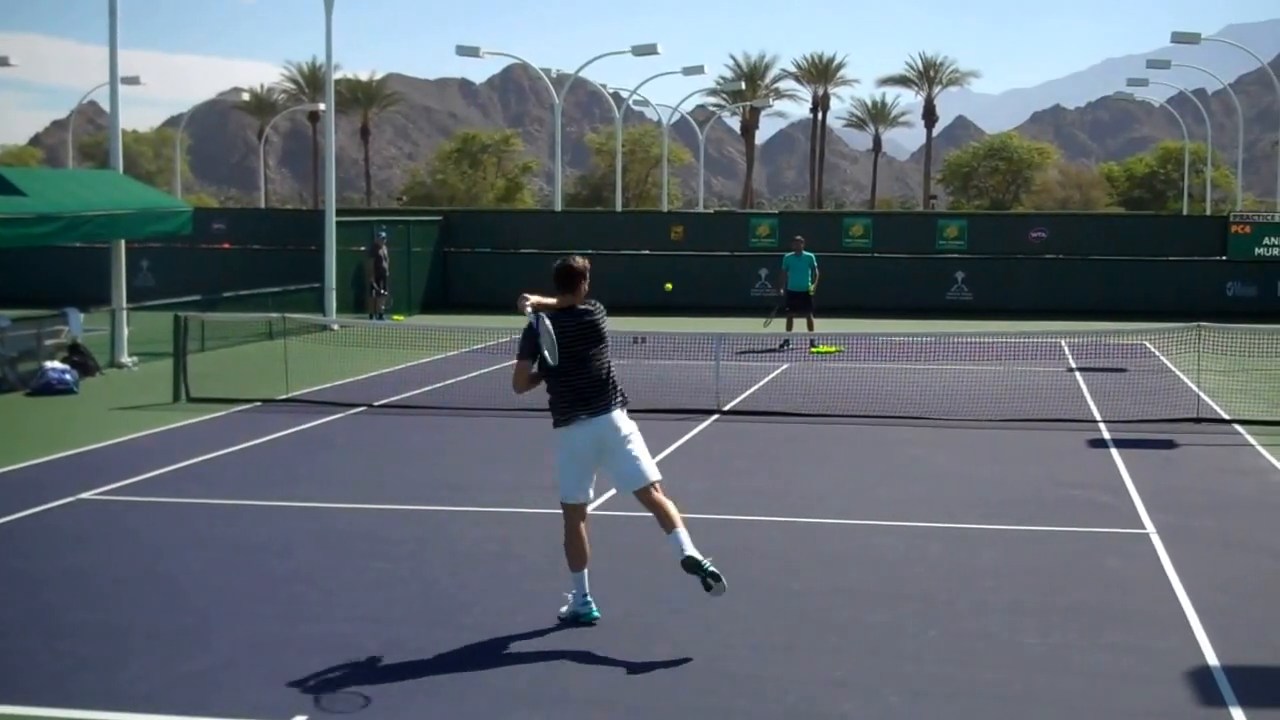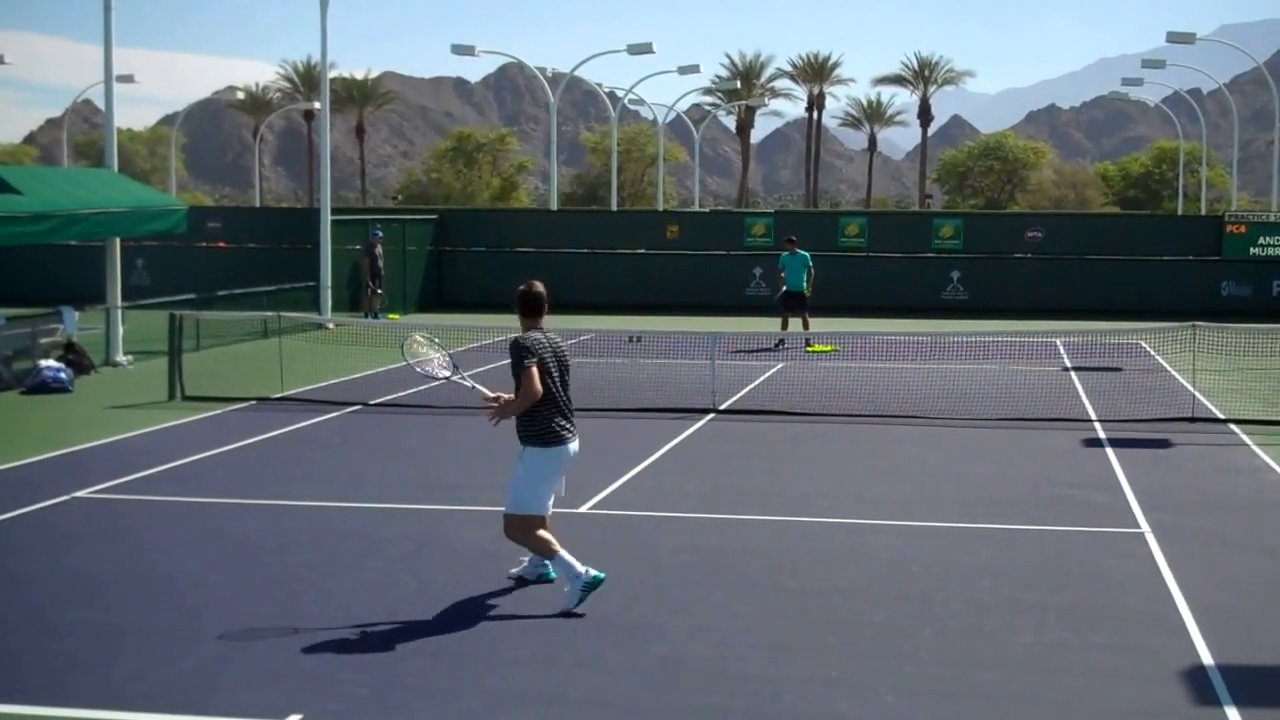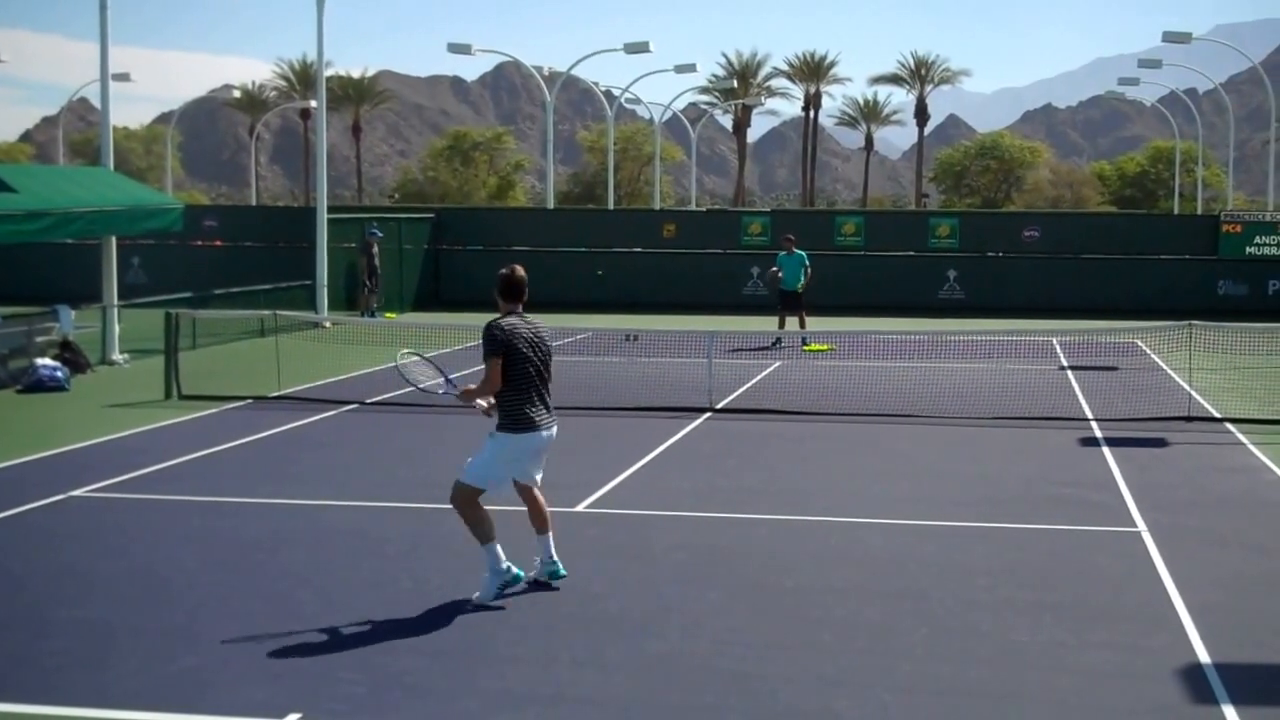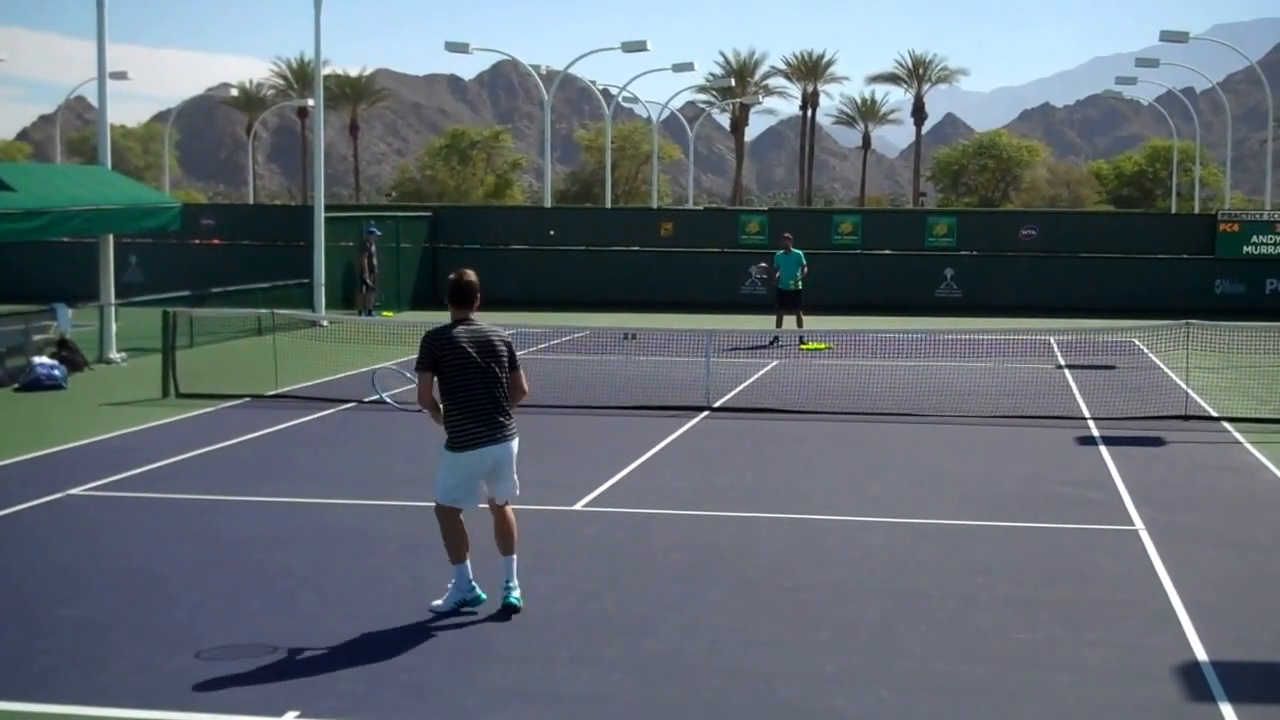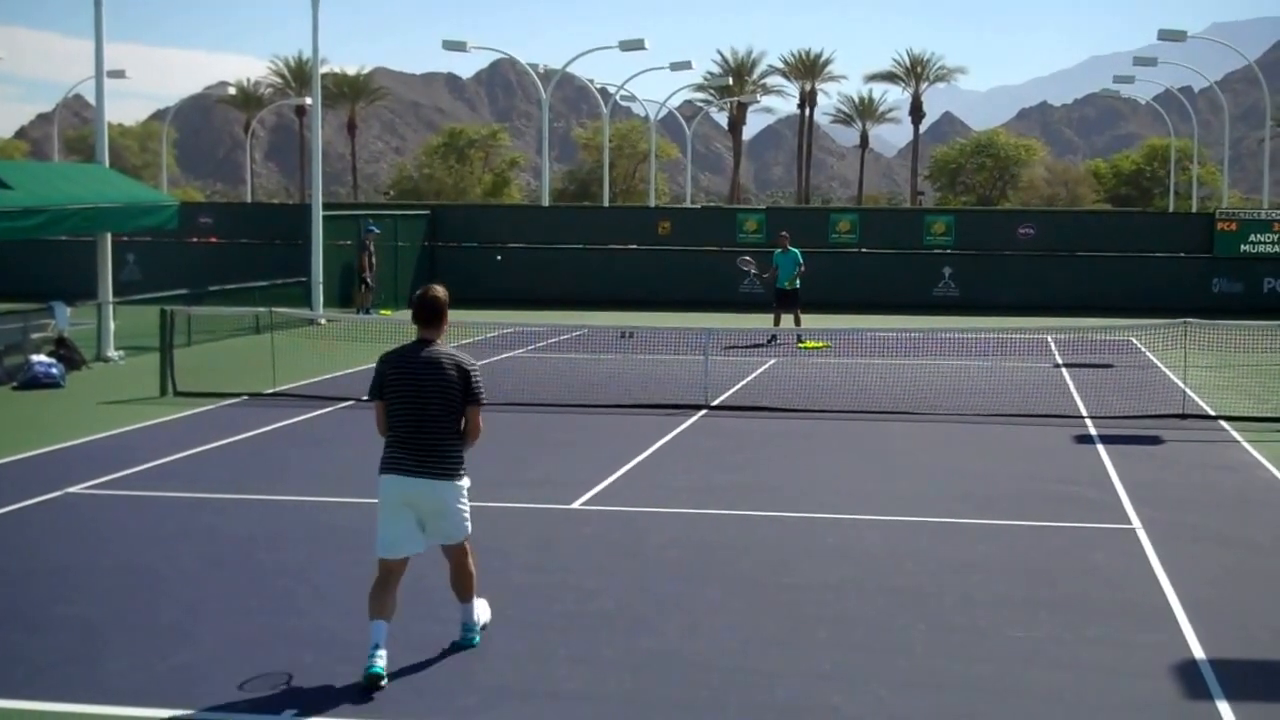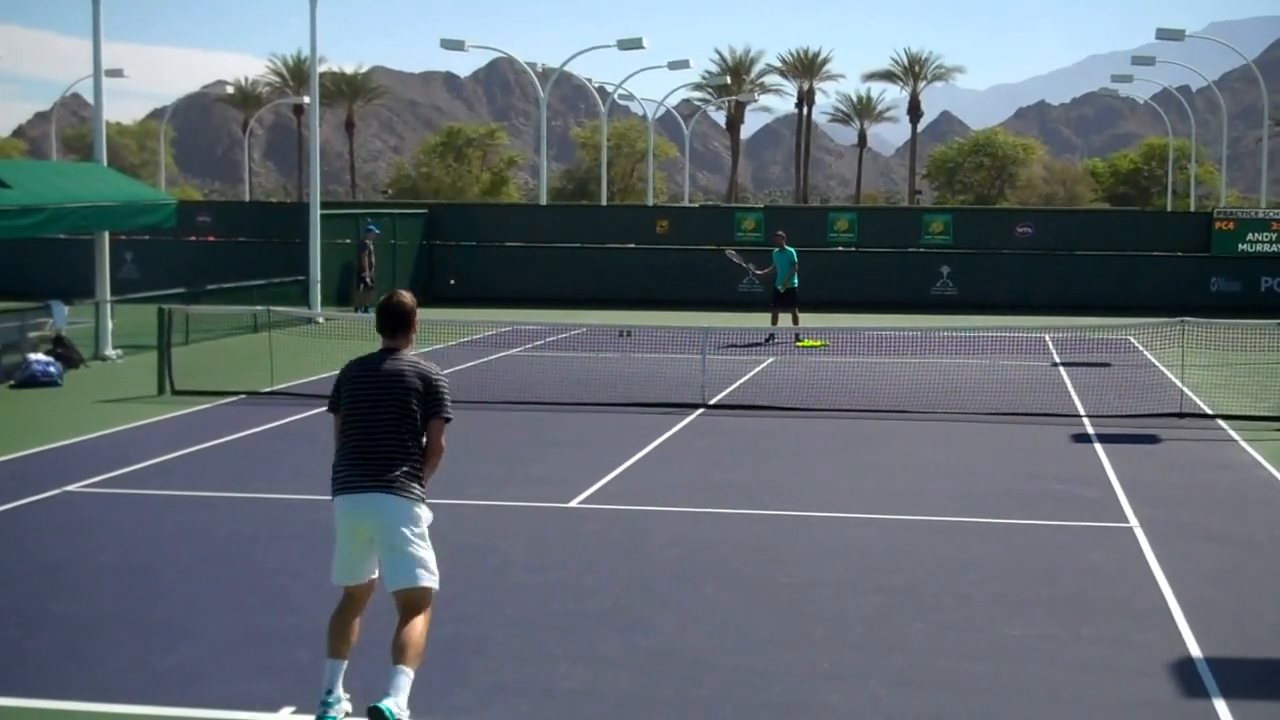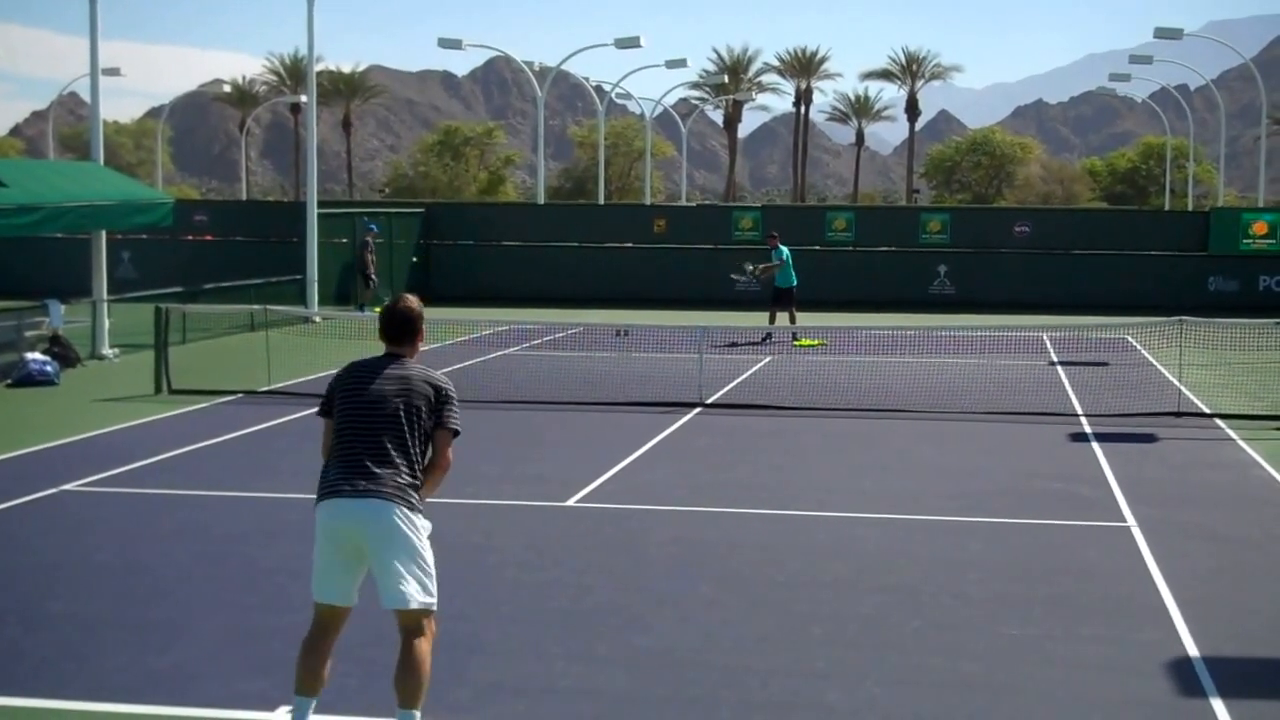
dt=0.4s
person 1, frame 1
left shoulder: (536, 328)
right shoulder: (594, 313)
left elbow: (520, 384)
right wrist: (540, 302)
left hip: (572, 430)
right hip: (612, 419)
left knee: (573, 515)
right knee: (652, 496)
left ankle: (582, 600)
right ankle: (690, 554)
person 1, frame 2
left shoulder: (522, 344)
right shoulder: (557, 343)
left elbow: (532, 393)
left wrist: (506, 409)
right wrist: (512, 401)
left hip: (543, 446)
right hip: (566, 440)
left knee: (516, 526)
right knee: (533, 501)
left ankle: (579, 576)
right ankle: (539, 565)
person 1, frame 3
left shoulder: (496, 329)
right shoulder: (539, 328)
left elbow: (492, 383)
left wrist: (471, 394)
left hip: (516, 432)
right hip: (544, 427)
left knee: (463, 496)
right knee: (527, 487)
left ankle: (501, 570)
right ankle: (549, 564)
person 1, frame 4
left shoulder: (435, 340)
right shoulder: (500, 337)
left elbow: (425, 398)
right elbow: (520, 391)
left wrist: (440, 416)
left hip: (464, 446)
right hip: (505, 440)
left knee: (447, 512)
right knee: (501, 508)
left ankle: (464, 588)
right ankle: (511, 587)
person 1, frame 5
left shoulder: (388, 362)
right shoulder: (463, 365)
left elbow: (381, 425)
right elbow: (474, 430)
left hip: (394, 477)
right hip: (444, 478)
left knee: (389, 571)
right knee: (458, 551)
left ankle: (378, 654)
right ankle: (468, 623)
person 1, frame 6
left shoulder: (350, 372)
right shoulder: (430, 376)
left elbow: (338, 436)
right elbow: (436, 448)
left hip: (347, 498)
right hip: (399, 501)
left knee: (354, 598)
right knee: (415, 607)
person 1, frame 7
left shoulder: (346, 375)
right shoulder: (436, 384)
left elbow: (328, 449)
right elbow: (442, 459)
left hip: (335, 507)
right hip: (392, 510)
left knee: (326, 626)
right knee: (417, 629)
